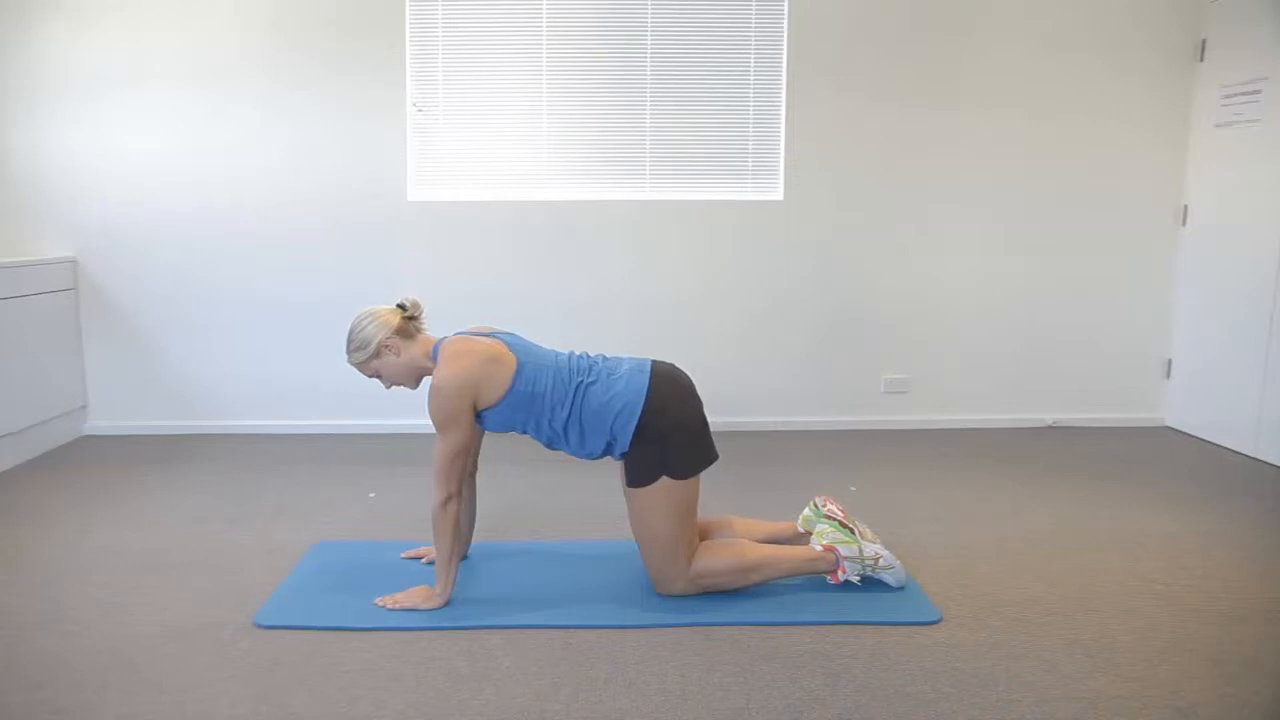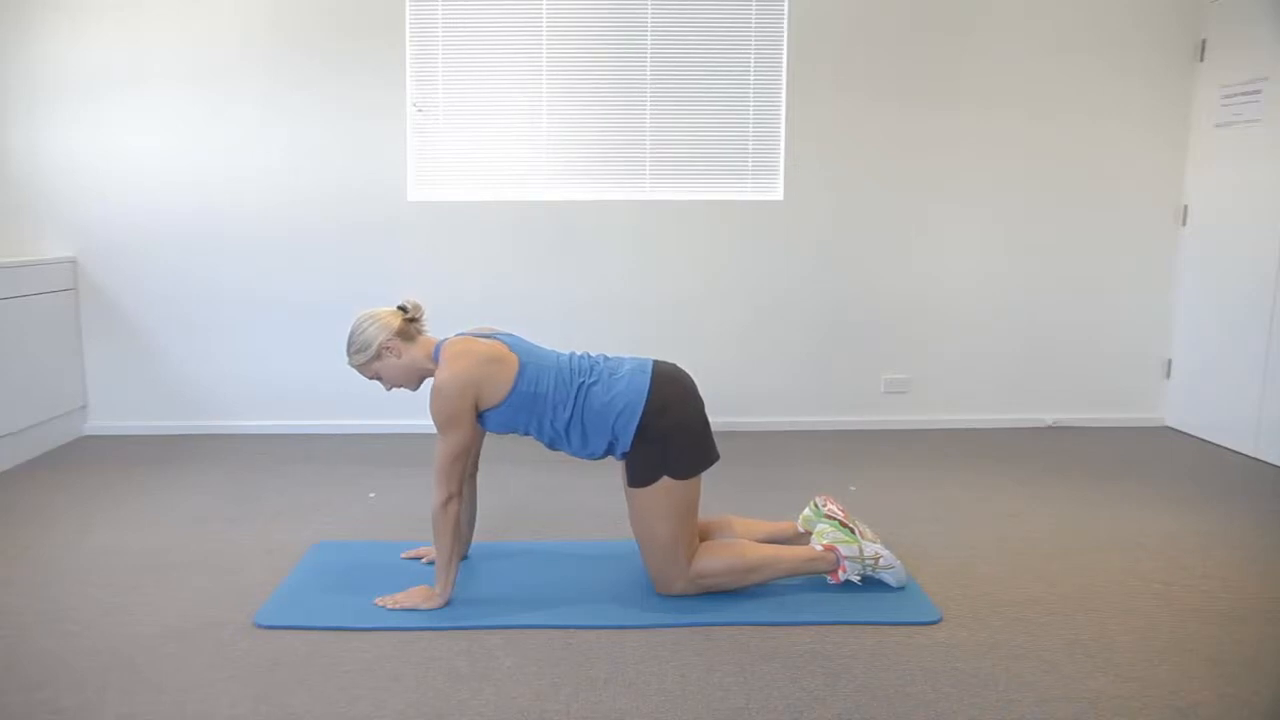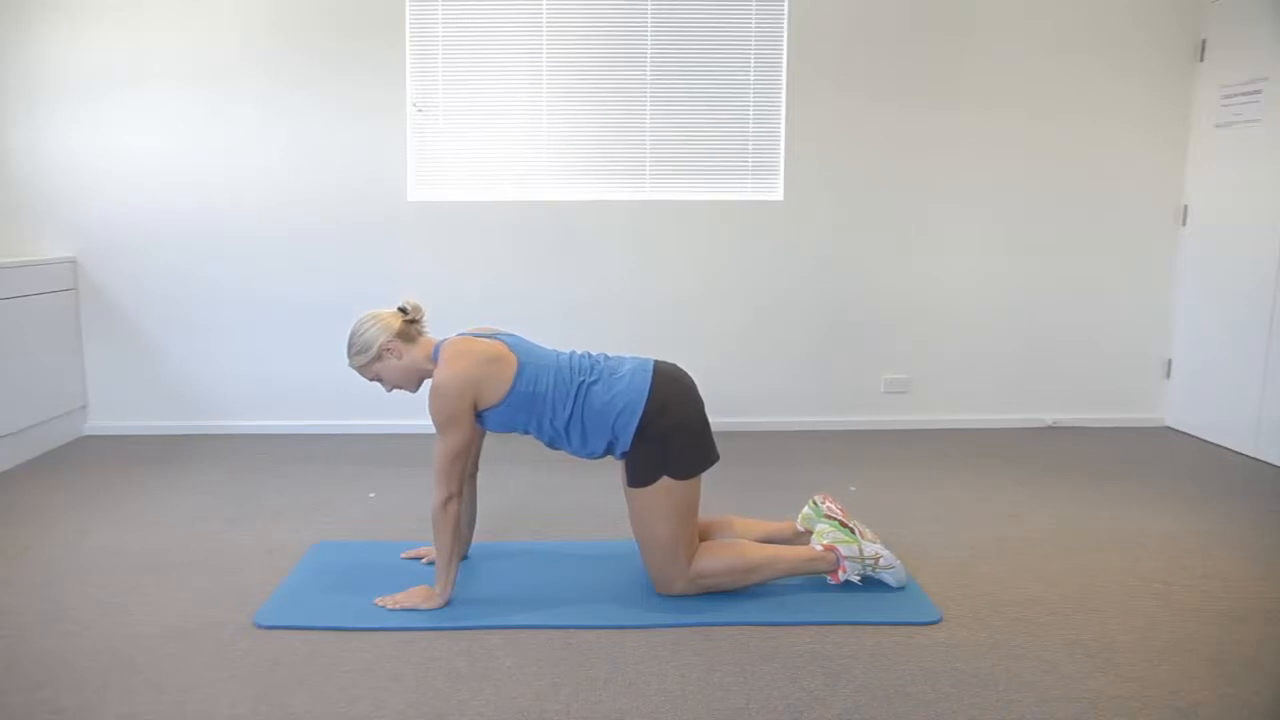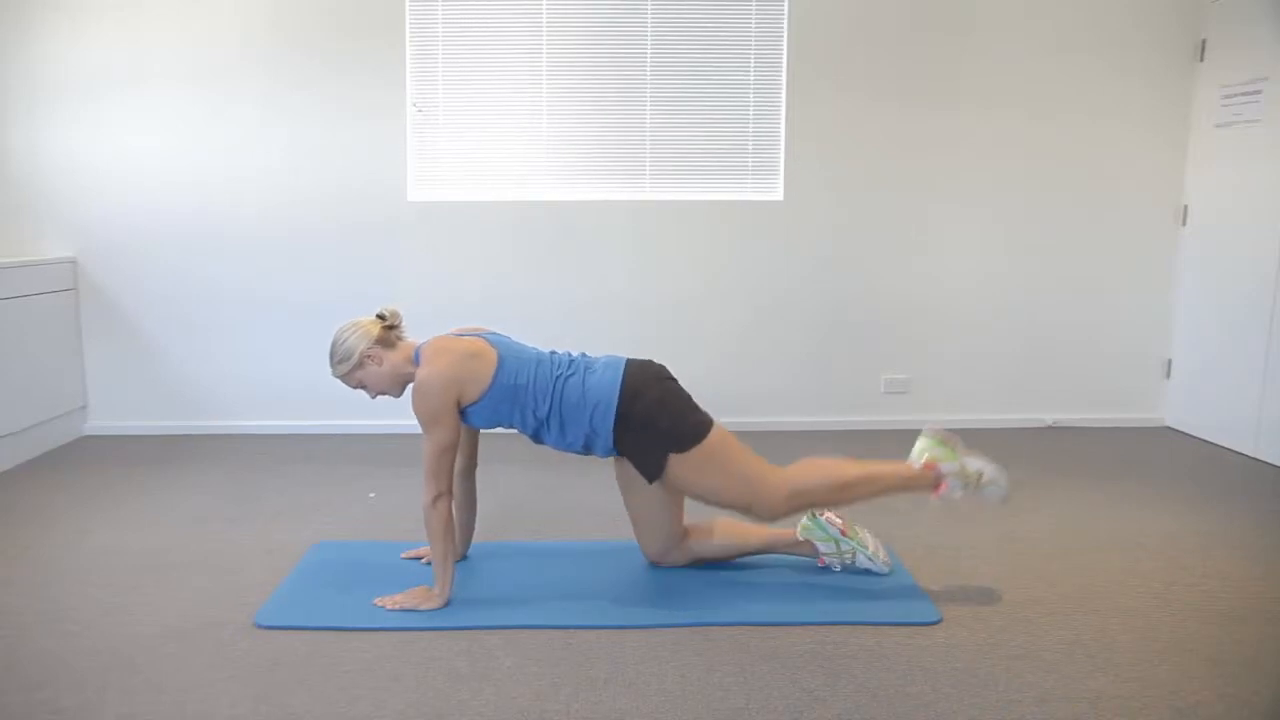
dt=1s
person 1, frame 1
left shoulder: (449, 380)
right shoulder: (467, 347)
left elbow: (448, 491)
right elbow: (468, 473)
left wrist: (440, 589)
right wrist: (457, 547)
left hip: (651, 417)
right hip: (650, 398)
left knee: (675, 575)
right knee: (676, 538)
left ankle: (834, 553)
right ankle: (812, 525)
person 1, frame 2
left shoulder: (452, 380)
right shoulder: (468, 349)
left elbow: (448, 491)
right elbow: (468, 473)
left wrist: (441, 588)
right wrist: (457, 546)
left hip: (654, 416)
right hip: (652, 398)
left knee: (674, 576)
right knee: (675, 539)
left ankle: (834, 554)
right ankle: (811, 526)
person 1, frame 3
left shoulder: (449, 380)
right shoulder: (466, 351)
left elbow: (448, 492)
right elbow: (468, 473)
left wrist: (440, 590)
right wrist: (457, 547)
left hip: (654, 417)
right hip: (653, 398)
left knee: (674, 576)
right knee: (674, 538)
left ankle: (834, 554)
right ankle: (810, 526)
person 1, frame 4
left shoulder: (432, 381)
right shoulder: (453, 355)
left elbow: (438, 492)
right elbow: (465, 469)
left wrist: (439, 588)
right wrist: (457, 547)
left hip: (637, 409)
right hip: (627, 405)
left knee: (773, 497)
right knee: (668, 549)
left ankle: (935, 469)
right ankle: (813, 538)
